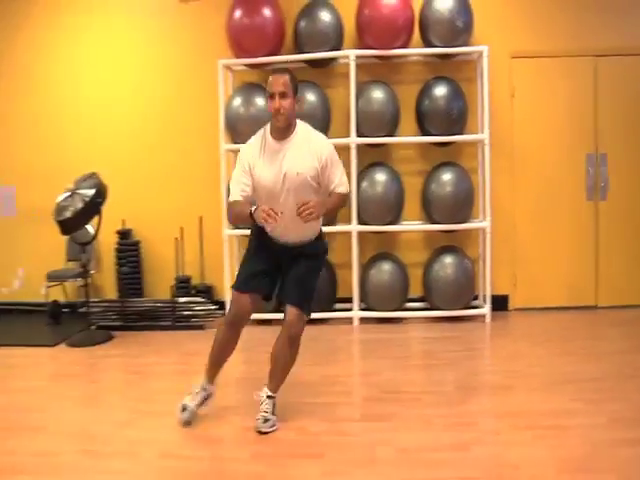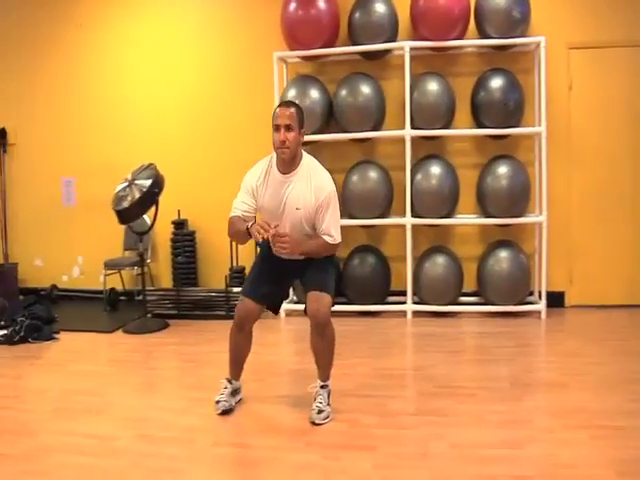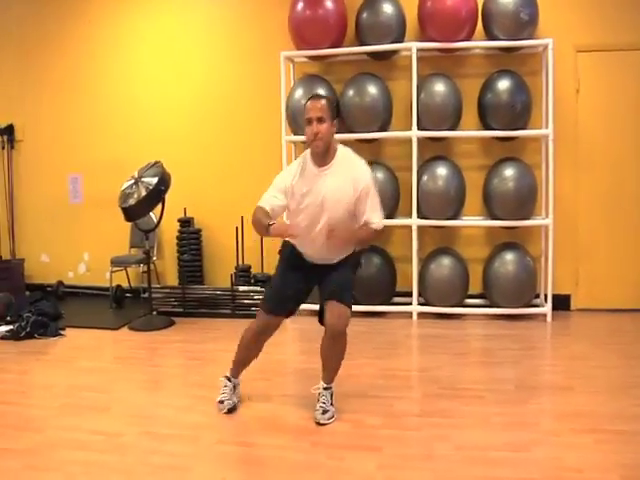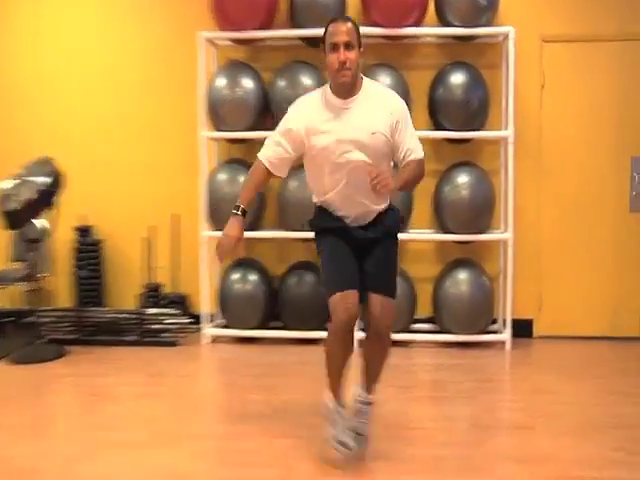
dt=0.3s
person 1, frame 1
left shoulder: (319, 147)
right shoulder: (250, 151)
left elbow: (340, 193)
right elbow: (234, 213)
left wrist: (321, 208)
right wrist: (253, 211)
left hip: (305, 248)
right hip: (266, 241)
left knee: (293, 324)
right knee: (238, 312)
left ankle: (270, 395)
right ankle: (205, 387)
person 1, frame 2
left shoulder: (320, 181)
right shoulder: (257, 175)
left elbow: (331, 242)
right elbow: (233, 229)
left wrist: (300, 245)
right wrist: (250, 227)
left hip: (314, 255)
right hip: (273, 254)
left knee: (319, 313)
right knee: (243, 315)
left ankle: (323, 389)
right ankle: (233, 384)
person 1, frame 3
left shoulder: (357, 171)
right shoulder: (292, 174)
left elbow: (375, 228)
right elbow: (261, 214)
left wrist: (351, 235)
right wrist: (273, 225)
left hip: (340, 262)
right hip: (299, 257)
left knee: (336, 321)
right knee: (263, 323)
left ankle: (326, 390)
right ankle: (232, 381)
person 1, frame 4
left shoulder: (388, 103)
right shoulder: (304, 112)
left elbow: (417, 164)
right elbow: (266, 164)
left wrist: (397, 181)
right wrist: (237, 215)
left hip: (379, 223)
right hip: (334, 225)
left knee: (380, 316)
right knee: (343, 311)
left ankle: (365, 399)
right ankle: (336, 404)
